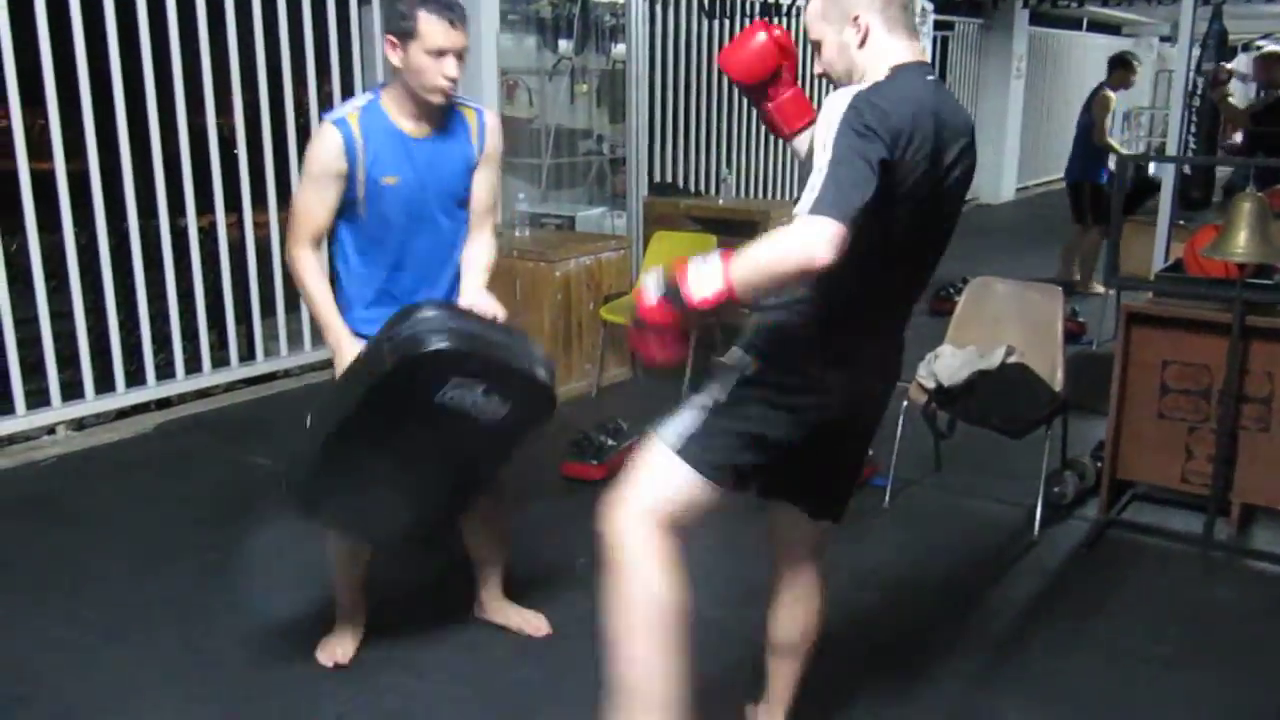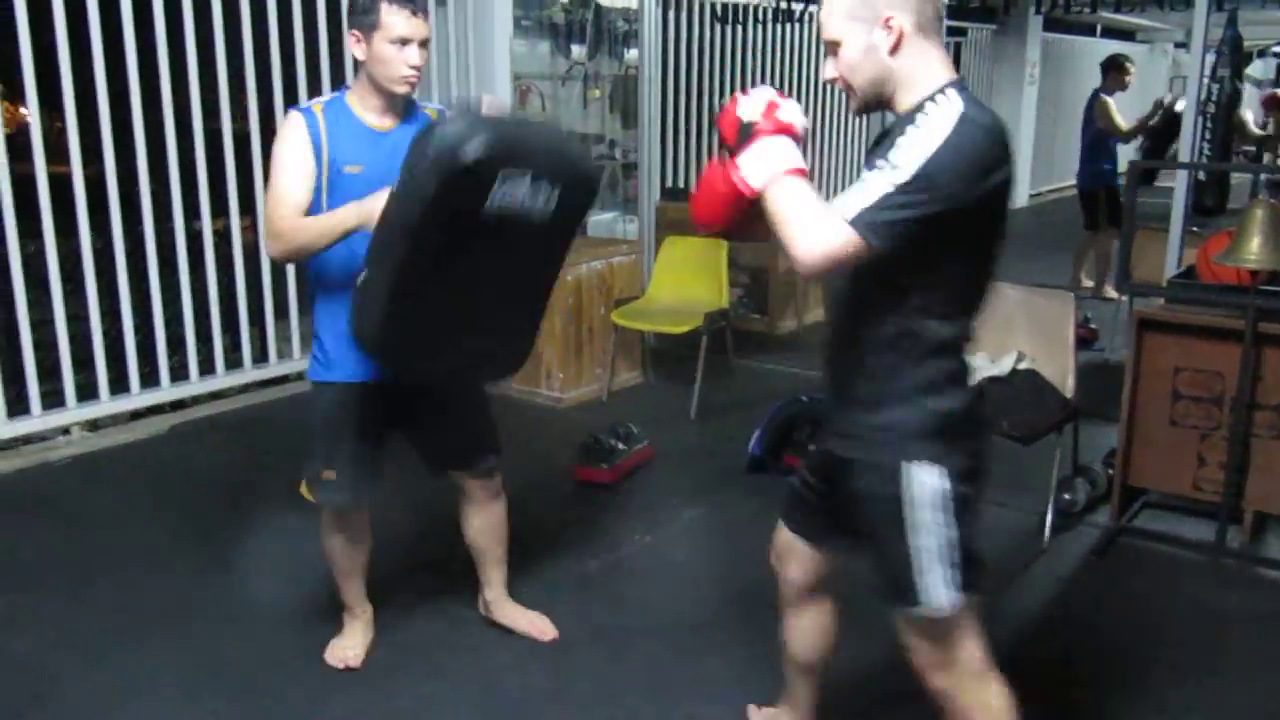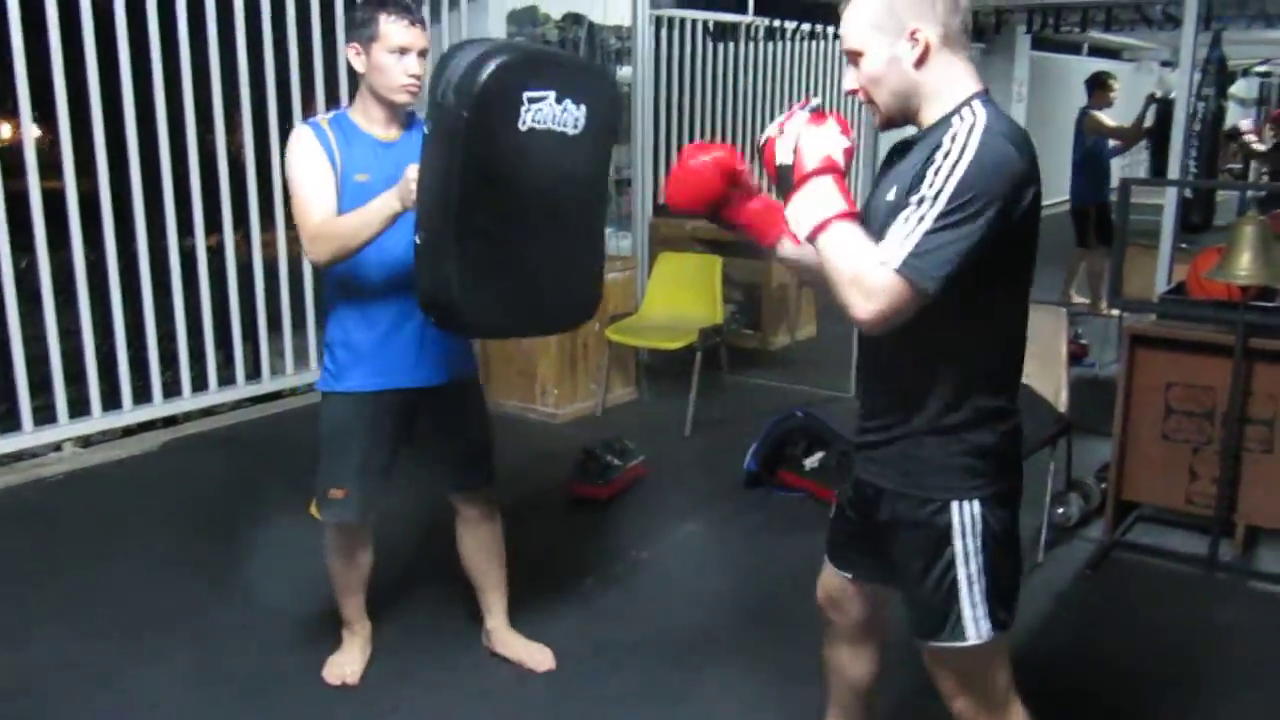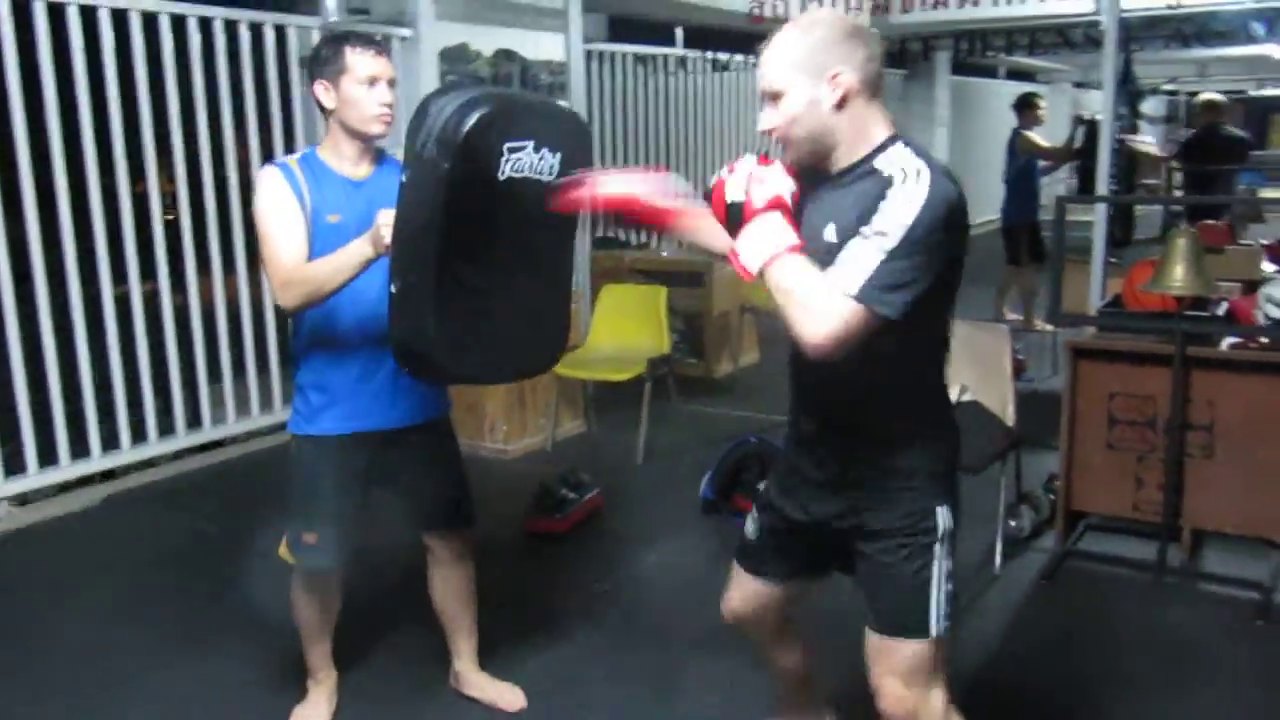
dt=0.3s
person 1, frame 1
left shoulder: (866, 105)
right shoulder: (947, 119)
left elbow: (816, 243)
left wrist: (692, 288)
right wrist: (774, 93)
left hip: (793, 364)
right hip: (860, 379)
left knee: (637, 517)
right knee: (795, 557)
person 1, frame 2
left shoulder: (953, 131)
right shoulder: (910, 135)
left elbow: (818, 245)
right elbow: (837, 242)
left wrist: (766, 145)
right wrist: (751, 188)
left hip: (913, 436)
right hip: (856, 417)
left knee: (947, 659)
right knee: (796, 566)
person 1, frame 3
left shoulder: (981, 149)
right shoulder: (921, 149)
left elbow: (873, 298)
right elbow: (839, 260)
left wrist: (812, 183)
right wrist: (741, 205)
left hip: (948, 469)
right hip: (885, 451)
right knee: (844, 606)
person 1, frame 4
left shoulder: (916, 190)
right shoulder: (818, 180)
left elbow: (820, 326)
right elbow: (731, 237)
left wrist: (766, 223)
right wrist: (645, 198)
left hip: (903, 478)
right hip: (816, 460)
right knee: (751, 607)
person 2, frame 1
left shoulder: (480, 127)
right shoulder: (342, 135)
left elbow: (480, 228)
right elbow: (302, 248)
left wrist: (473, 289)
right wrist: (341, 340)
right hip: (374, 345)
left ankle: (490, 595)
right ankle: (348, 611)
person 2, frame 2
left shoulder: (443, 128)
right shoulder: (307, 127)
right elbow: (278, 239)
right wrist: (361, 212)
right hip: (349, 355)
left knee: (482, 476)
right knee: (344, 498)
left ankle: (497, 597)
right ankle: (357, 613)
person 2, frame 3
right shoulder: (316, 141)
right elbow: (318, 246)
right wrist: (398, 199)
left hip: (444, 360)
right hip: (360, 369)
left knee: (476, 499)
right knee: (348, 514)
left ankle: (497, 626)
right ankle: (356, 630)
person 2, frame 4
left shoulder: (412, 178)
right shoulder: (284, 182)
right elbow: (288, 293)
right wrist: (370, 248)
left hip: (416, 400)
right hip: (330, 412)
left knee: (450, 538)
right knee: (317, 559)
person 3, frame 1
left shoulder: (1102, 93)
right shoulder: (1106, 97)
right elbow: (1100, 139)
left hip: (1083, 171)
right hip: (1088, 174)
left knee: (1085, 226)
right knee: (1098, 227)
left ankle: (1067, 271)
right ankle: (1086, 282)
person 3, frame 2
left shoulder: (1100, 99)
right shoulder: (1103, 101)
left elbow: (1115, 134)
right elbow: (1124, 135)
left wrist: (1144, 123)
right wrist: (1153, 112)
left hip: (1093, 177)
right hip: (1099, 178)
left knee: (1094, 230)
right knee: (1109, 231)
left ankle: (1078, 278)
right ankle: (1101, 286)
person 3, frame 3
left shoulder: (1092, 117)
right shoulder: (1092, 118)
left elbow: (1110, 150)
right elbow: (1127, 134)
left wrist: (1142, 135)
right wrist: (1146, 106)
left hip: (1088, 194)
right hip: (1091, 196)
left knee: (1085, 248)
right knee: (1099, 248)
left ankle: (1067, 294)
right ankle: (1098, 304)
person 3, frame 4
left shoulder: (1022, 138)
right shoulder: (1024, 138)
left elbow: (1039, 169)
right elbow: (1057, 156)
left wrist: (1067, 156)
right wrist: (1074, 129)
left hip: (1017, 212)
right hip: (1022, 214)
left knee: (1016, 265)
right knee: (1033, 266)
left ankle: (1000, 310)
right ankle: (1030, 319)
